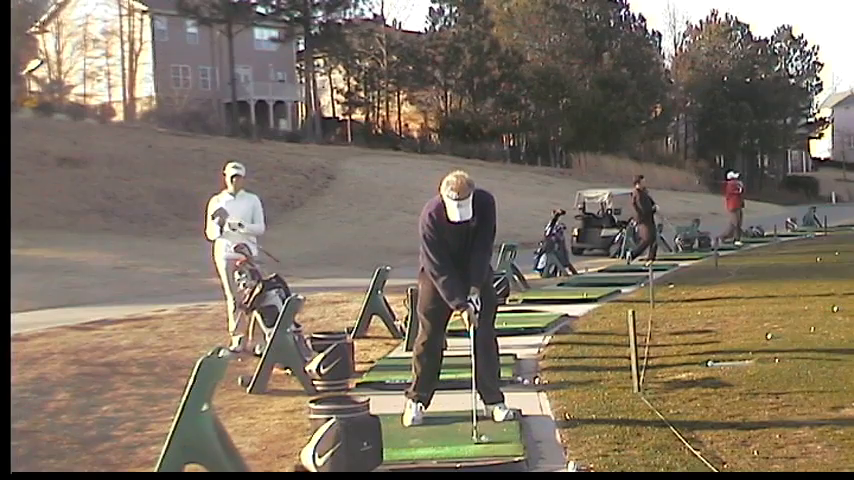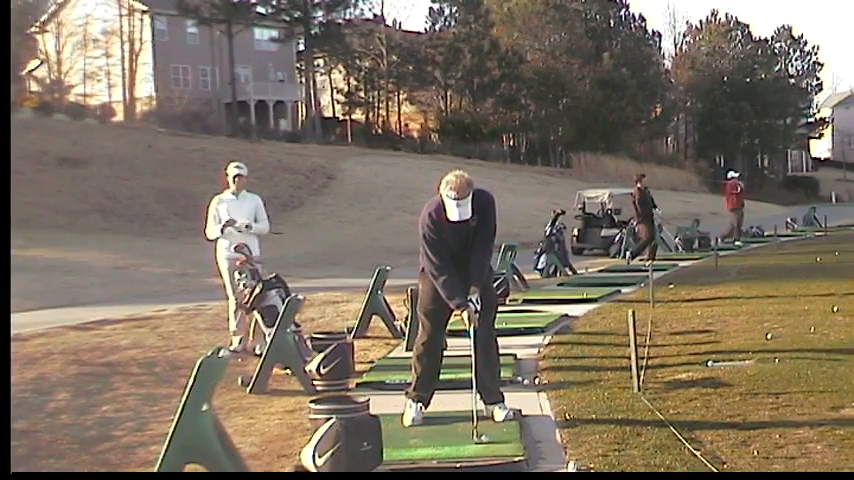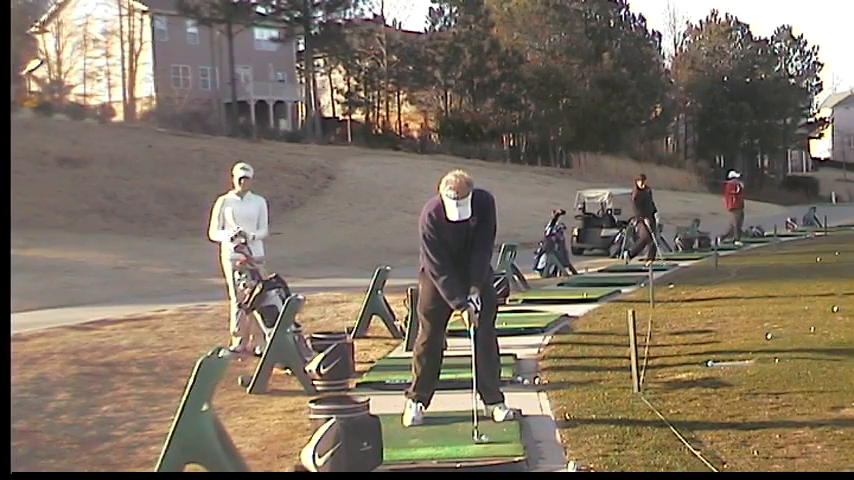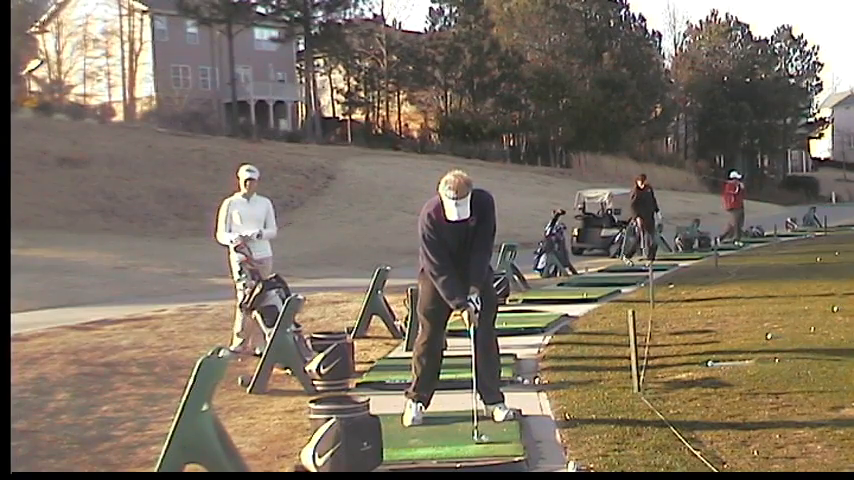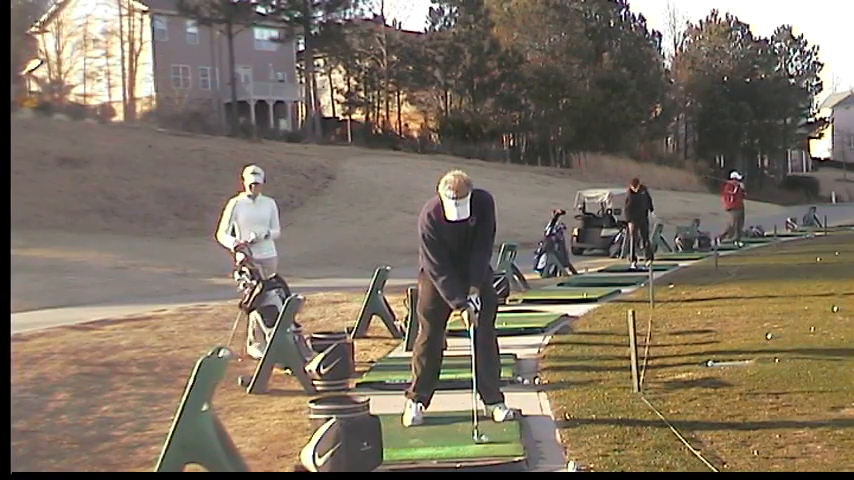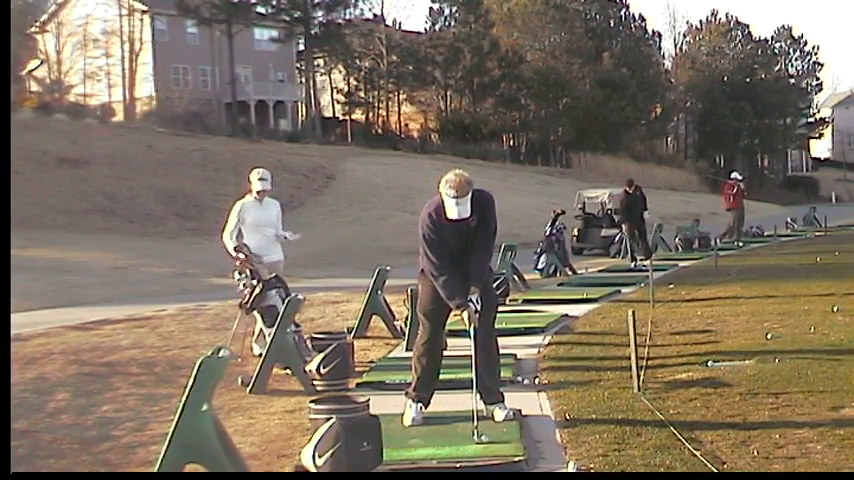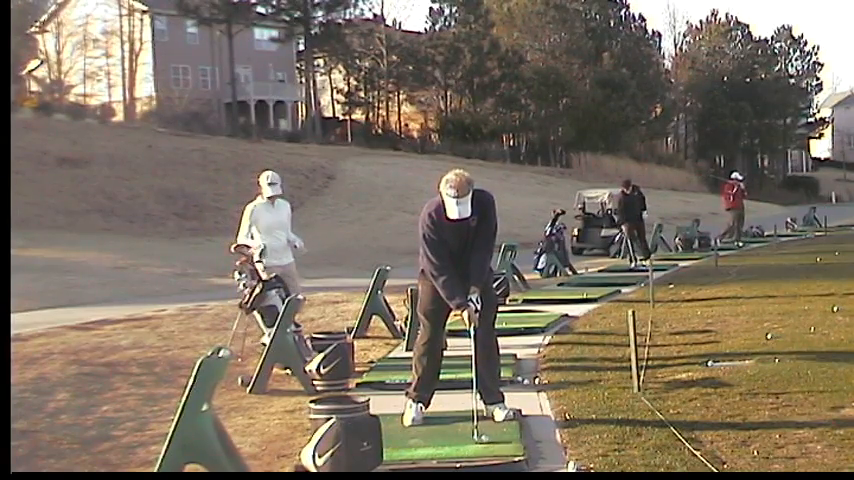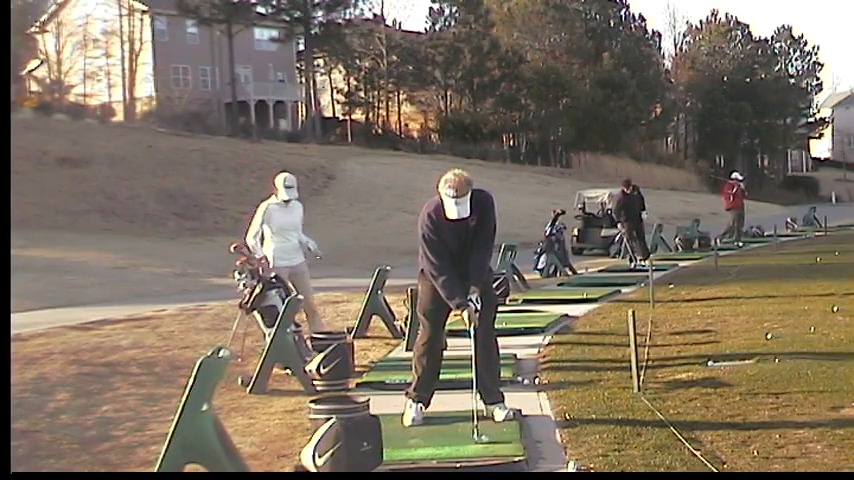
dt=0.4s
person 1, frame 1
left shoulder: (485, 203)
right shoulder: (431, 215)
left elbow: (483, 249)
right elbow: (438, 267)
left wrist: (474, 291)
right wrist: (460, 305)
left hip: (477, 273)
right hip: (438, 276)
left knee: (485, 335)
right knee: (429, 336)
left ankle: (493, 399)
right ankle: (416, 400)
person 1, frame 2
left shoulder: (485, 202)
right shoulder: (430, 215)
left elbow: (483, 248)
right elbow: (438, 267)
left wrist: (475, 290)
right wrist: (460, 304)
left hip: (477, 273)
right hip: (438, 277)
left knee: (485, 335)
right knee: (429, 336)
left ankle: (493, 399)
right ankle: (416, 399)
person 1, frame 3
left shoulder: (485, 202)
right shoulder: (430, 215)
left elbow: (483, 249)
right elbow: (437, 267)
left wrist: (475, 290)
right wrist: (460, 304)
left hip: (477, 273)
right hip: (438, 276)
left knee: (485, 335)
right knee: (429, 336)
left ankle: (493, 399)
right ankle: (416, 400)
person 1, frame 4
left shoulder: (484, 202)
right shoulder: (429, 215)
left elbow: (483, 248)
right elbow: (437, 267)
left wrist: (474, 290)
right wrist: (459, 304)
left hip: (477, 273)
right hip: (437, 277)
left knee: (485, 335)
right knee: (429, 336)
left ankle: (493, 399)
right ankle: (416, 399)
person 1, frame 5
left shoulder: (484, 202)
right shoulder: (429, 215)
left elbow: (483, 249)
right elbow: (437, 267)
left wrist: (474, 291)
right wrist: (459, 304)
left hip: (477, 274)
right hip: (437, 277)
left knee: (485, 335)
right knee: (429, 336)
left ankle: (493, 399)
right ankle: (416, 400)
person 1, frame 6
left shoulder: (485, 202)
right shoulder: (430, 215)
left elbow: (484, 249)
right elbow: (438, 267)
left wrist: (475, 290)
right wrist: (460, 304)
left hip: (477, 274)
right hip: (437, 277)
left knee: (485, 335)
right knee: (429, 335)
left ankle: (493, 400)
right ankle: (416, 400)
person 1, frame 7
left shoulder: (485, 203)
right shoulder: (431, 215)
left elbow: (483, 249)
right elbow: (438, 267)
left wrist: (475, 291)
right wrist: (460, 304)
left hip: (477, 275)
right hip: (437, 277)
left knee: (485, 335)
right knee: (429, 335)
left ankle: (493, 400)
right ankle: (416, 400)
person 1, frame 8
left shoulder: (484, 202)
right shoulder: (429, 215)
left elbow: (483, 249)
right elbow: (437, 267)
left wrist: (474, 291)
right wrist: (459, 304)
left hip: (476, 274)
right hip: (436, 277)
left knee: (485, 335)
right knee: (429, 335)
left ankle: (493, 400)
right ankle: (416, 400)
person 2, frame 1
left shoulder: (253, 200)
right shoulder: (216, 201)
left elbow: (260, 228)
right elbow: (210, 234)
left wrist: (238, 224)
right wrist: (219, 224)
left hip: (249, 255)
right hip: (225, 255)
right knee: (233, 298)
right ankle: (237, 341)
person 2, frame 2
left shoulder: (255, 200)
right shoulder: (218, 201)
left elbow: (265, 227)
right elbow: (210, 233)
left wrist: (246, 225)
right wrist: (222, 227)
left hip: (251, 255)
right hip: (227, 255)
right knee: (235, 298)
right ankle: (238, 340)
person 2, frame 3
left shoulder: (259, 202)
right shoulder: (223, 202)
left elbow: (264, 230)
right elbow: (213, 233)
left wrist: (251, 236)
right wrist: (231, 235)
left hip: (255, 256)
right hip: (232, 256)
right knee: (237, 299)
left ankle: (259, 342)
right ankle: (238, 341)
person 2, frame 4
left shoulder: (265, 203)
right shoulder: (229, 203)
left elbow: (273, 231)
right elbow: (220, 234)
left wrist: (256, 233)
right wrist: (234, 239)
left hip: (263, 257)
right hip: (241, 258)
right knee: (244, 300)
left ankle: (259, 343)
right ankle: (240, 342)
person 2, frame 5
left shoulder: (270, 203)
right shoulder: (235, 204)
left elbow: (277, 231)
right elbow: (222, 234)
left wrist: (263, 234)
right wrist: (236, 244)
left hip: (269, 256)
left ankle: (261, 341)
right ankle: (255, 343)
person 2, frame 6
left shoulder: (274, 205)
right shoulder: (242, 206)
left elbow: (278, 232)
right elbow: (227, 235)
left wrist: (287, 235)
right wrist: (236, 252)
left hip: (276, 259)
right hip: (255, 262)
left ankle: (259, 343)
right ankle: (262, 344)
person 2, frame 7
left shoulder: (285, 206)
right shoulder: (253, 209)
right elbow: (242, 239)
left wrist: (297, 242)
right wrist: (255, 246)
left hip: (287, 263)
right hip: (267, 265)
person 2, frame 8
left shoulder: (298, 207)
right shoulder: (266, 208)
right elbow: (251, 237)
left wrist: (310, 244)
right wrist: (260, 256)
left hip: (298, 262)
right hip: (275, 265)
left knee: (309, 303)
